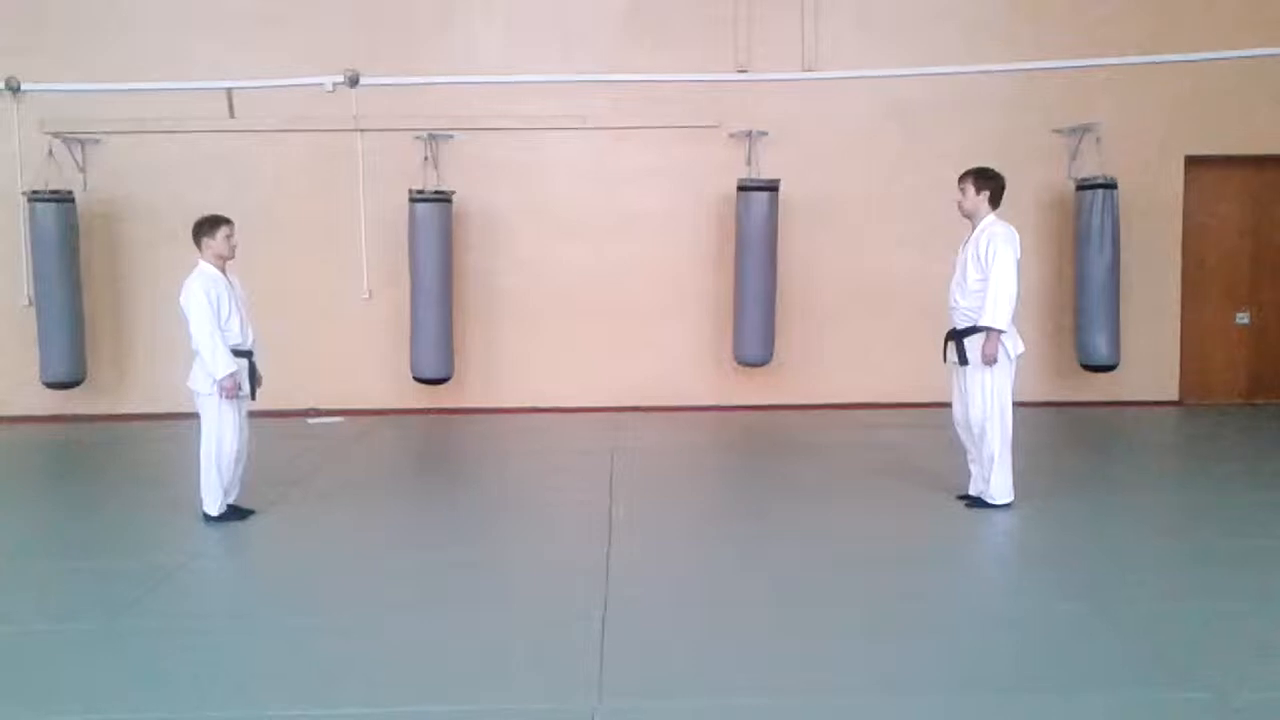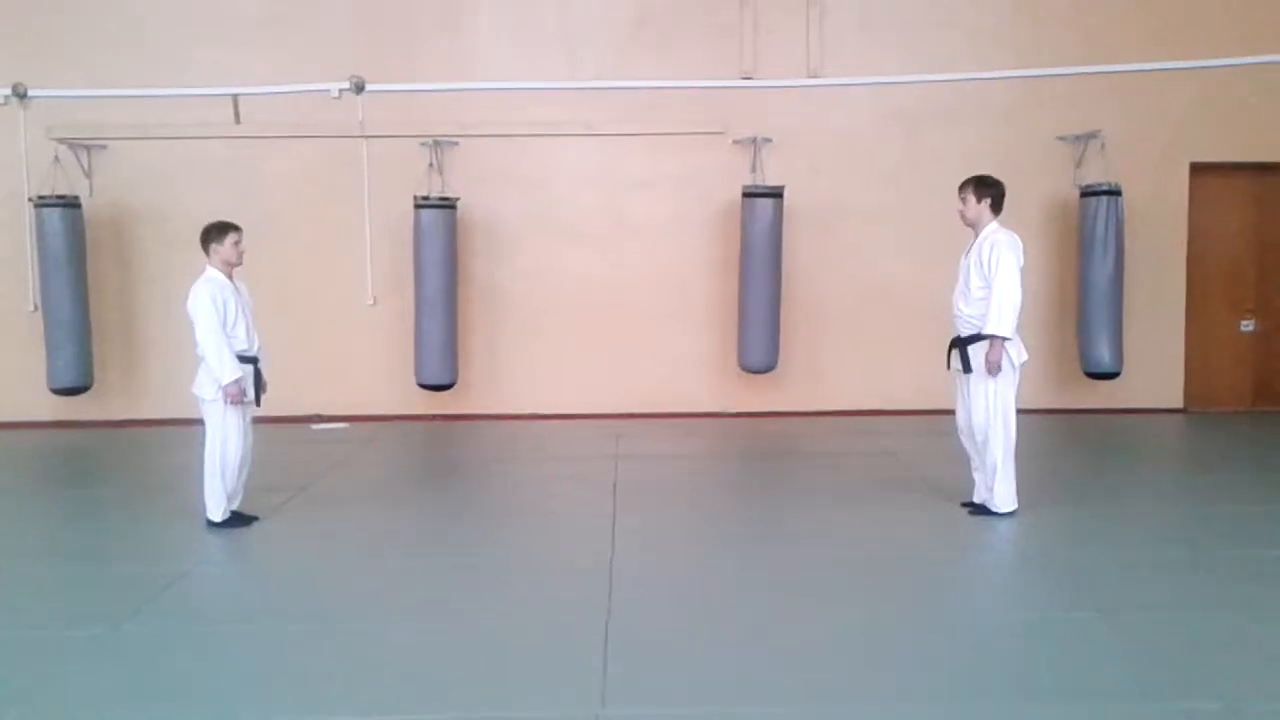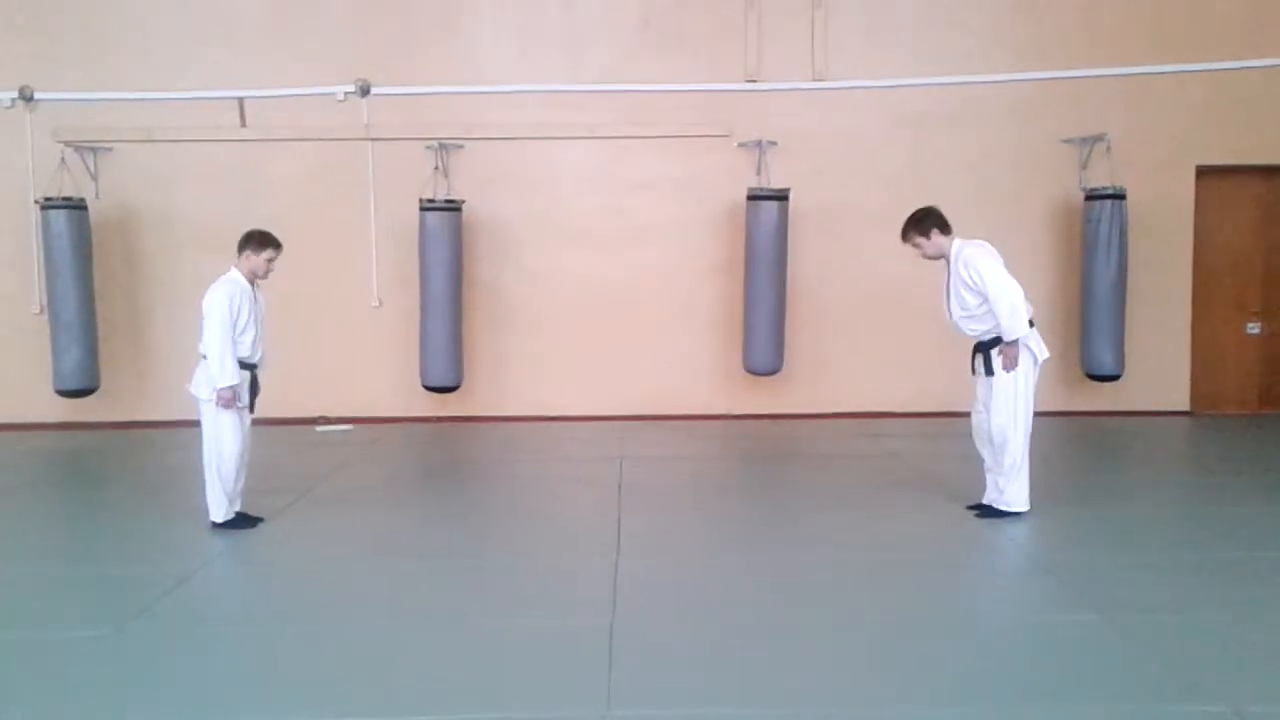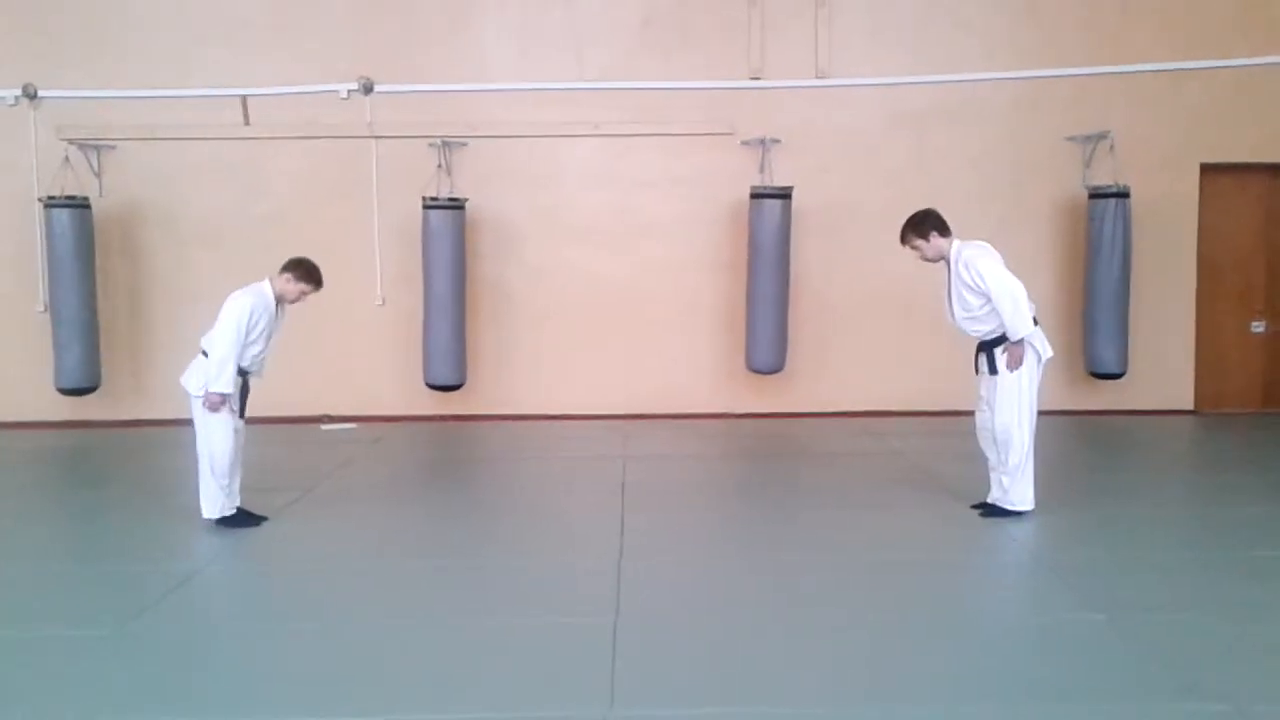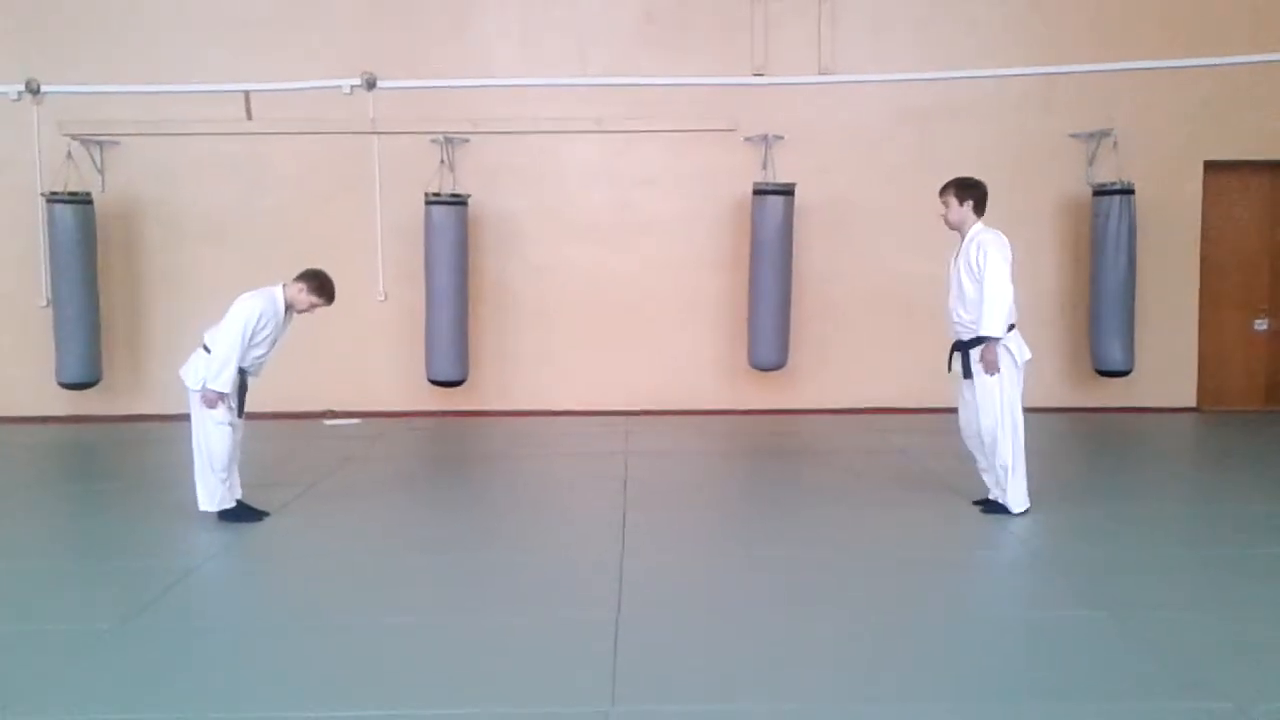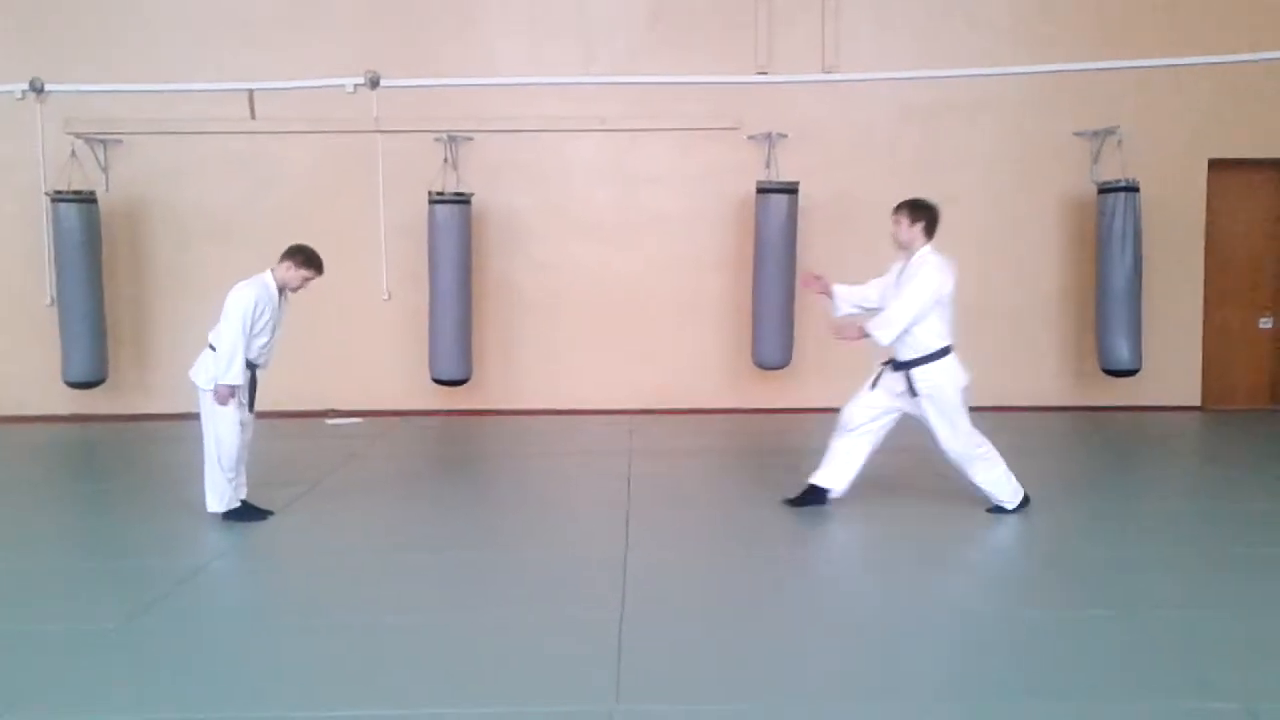
dt=0.5s
person 1, frame 1
left shoulder: (998, 234)
right shoulder: (976, 237)
left elbow: (1003, 288)
left wrist: (992, 336)
left hip: (986, 341)
right hip: (967, 340)
left knee: (988, 417)
right knee: (966, 416)
left ankle: (997, 492)
right ankle: (981, 485)
person 1, frame 2
left shoulder: (1001, 241)
right shoulder: (978, 244)
left elbow: (1007, 296)
left wrist: (997, 344)
left hip: (990, 348)
right hip: (970, 348)
left knee: (991, 425)
right knee: (970, 424)
left ankle: (1001, 500)
right ankle: (986, 494)
person 1, frame 3
left shoulder: (972, 256)
right shoulder: (955, 262)
left elbow: (1008, 295)
left wrist: (1012, 343)
right wrist: (997, 346)
left hip: (1012, 348)
right hip: (991, 351)
left knee: (1007, 425)
right knee: (985, 424)
left ankle: (1011, 500)
right ankle: (997, 495)
person 1, frame 4
left shoulder: (973, 257)
right shoulder: (956, 263)
left elbow: (1012, 294)
left wrist: (1017, 342)
right wrist: (999, 347)
left hip: (1015, 348)
right hip: (994, 350)
left knee: (1010, 425)
right knee: (989, 424)
left ankle: (1015, 500)
right ankle: (1001, 494)
person 1, frame 5
left shoulder: (989, 242)
right shoulder: (967, 245)
left elbow: (998, 294)
left wrist: (990, 343)
right wrist: (961, 344)
left hip: (994, 349)
right hip: (970, 350)
left knee: (997, 426)
right knee: (973, 424)
left ankle: (1013, 499)
right ankle: (1001, 491)
person 1, frame 6
left shoulder: (936, 267)
right shoulder: (903, 267)
left elbow: (906, 309)
right elbow: (874, 294)
left wrist: (864, 331)
right wrist: (830, 290)
left hip: (933, 372)
right hip: (901, 371)
left knee: (959, 440)
right knee: (856, 417)
left ankle: (1011, 497)
right ankle: (823, 487)
person 2, frame 1
left shoulder: (229, 281)
right shoulder: (199, 284)
right elbow: (207, 335)
left wrist: (250, 367)
right wrist: (225, 373)
left hip: (237, 370)
right hip: (217, 375)
left knee: (236, 441)
right knee: (221, 442)
left ankle: (226, 500)
right ankle: (214, 507)
person 2, frame 2
left shoulder: (236, 287)
right shoulder: (206, 290)
right elbow: (212, 341)
left wrist: (256, 373)
right wrist: (230, 379)
left hip: (243, 376)
right hip: (223, 381)
left knee: (240, 447)
right knee: (225, 448)
left ankle: (230, 507)
right ankle: (217, 513)
person 2, frame 3
left shoulder: (254, 292)
right shoulder: (224, 292)
right elbow: (218, 342)
left wrist: (252, 378)
right wrist: (225, 384)
left hip: (241, 379)
right hip: (221, 382)
left knee: (238, 447)
right knee: (224, 449)
left ankle: (231, 508)
right ankle: (221, 514)
person 2, frame 4
left shoulder: (276, 307)
right shoulder: (247, 301)
right elbow: (225, 347)
left wrist: (239, 384)
right wrist: (217, 390)
left hip: (233, 380)
right hip: (212, 380)
left knee: (232, 444)
right knee: (219, 446)
left ankle: (230, 505)
right ankle: (220, 511)
person 2, frame 5
left shoulder: (285, 311)
right shoulder: (257, 304)
right elbow: (228, 346)
left wrist: (226, 385)
right wrist: (215, 387)
left hip: (231, 375)
right hip: (210, 373)
left knee: (231, 439)
right knee: (217, 440)
left ankle: (231, 498)
right ankle: (222, 504)
person 2, frame 6
left shoulder: (279, 296)
right shoulder: (250, 293)
right elbow: (231, 340)
right wrist: (225, 382)
left hip: (241, 374)
right hip: (219, 374)
left knee: (239, 438)
right knee: (226, 439)
left ankle: (236, 498)
right ankle: (226, 504)
